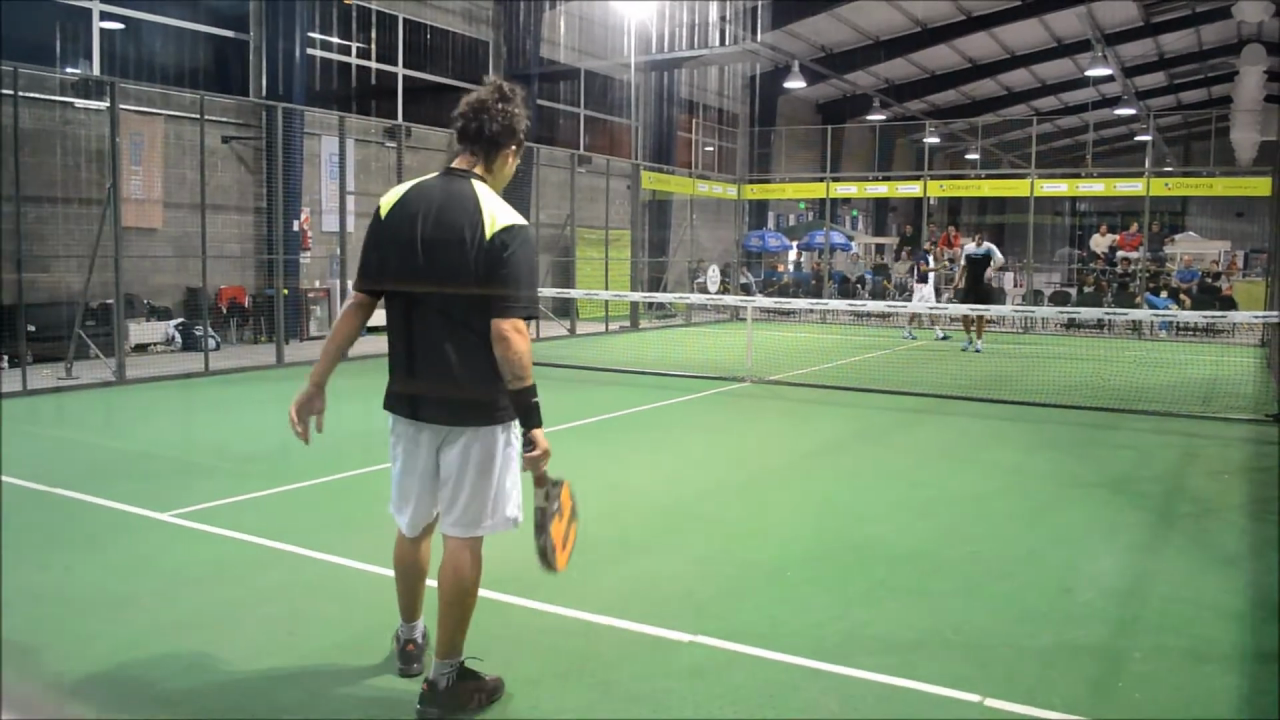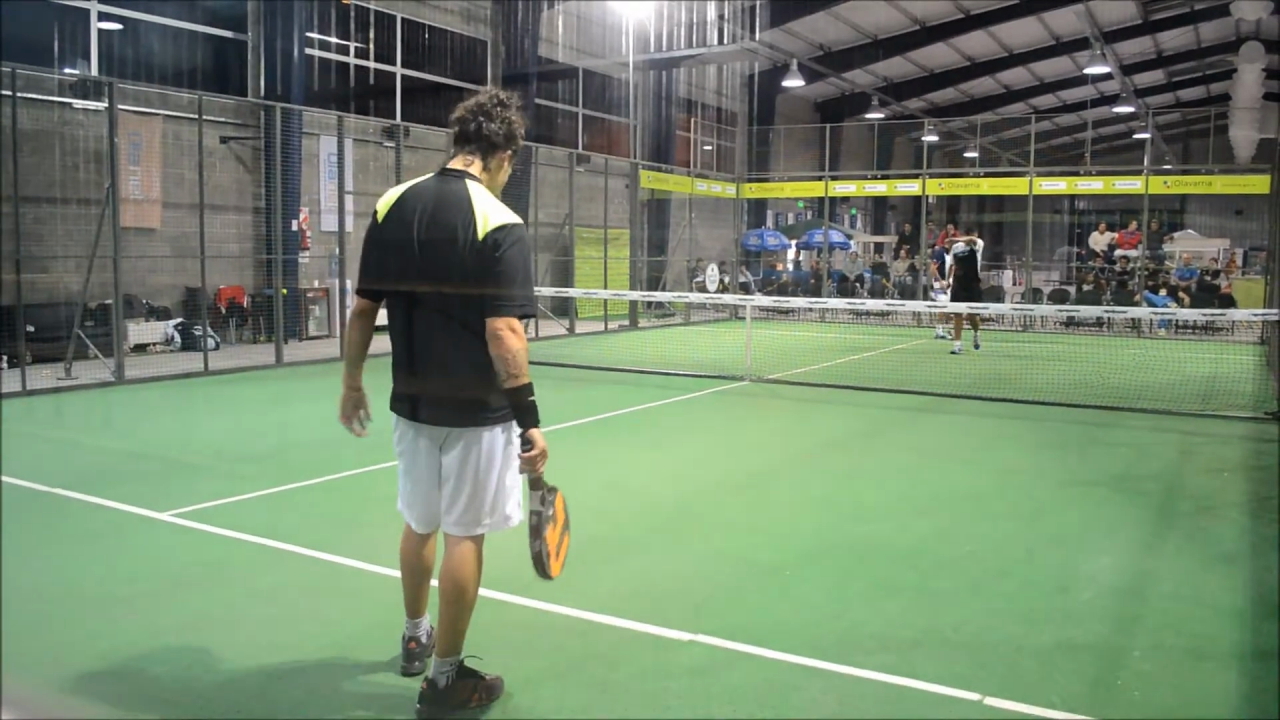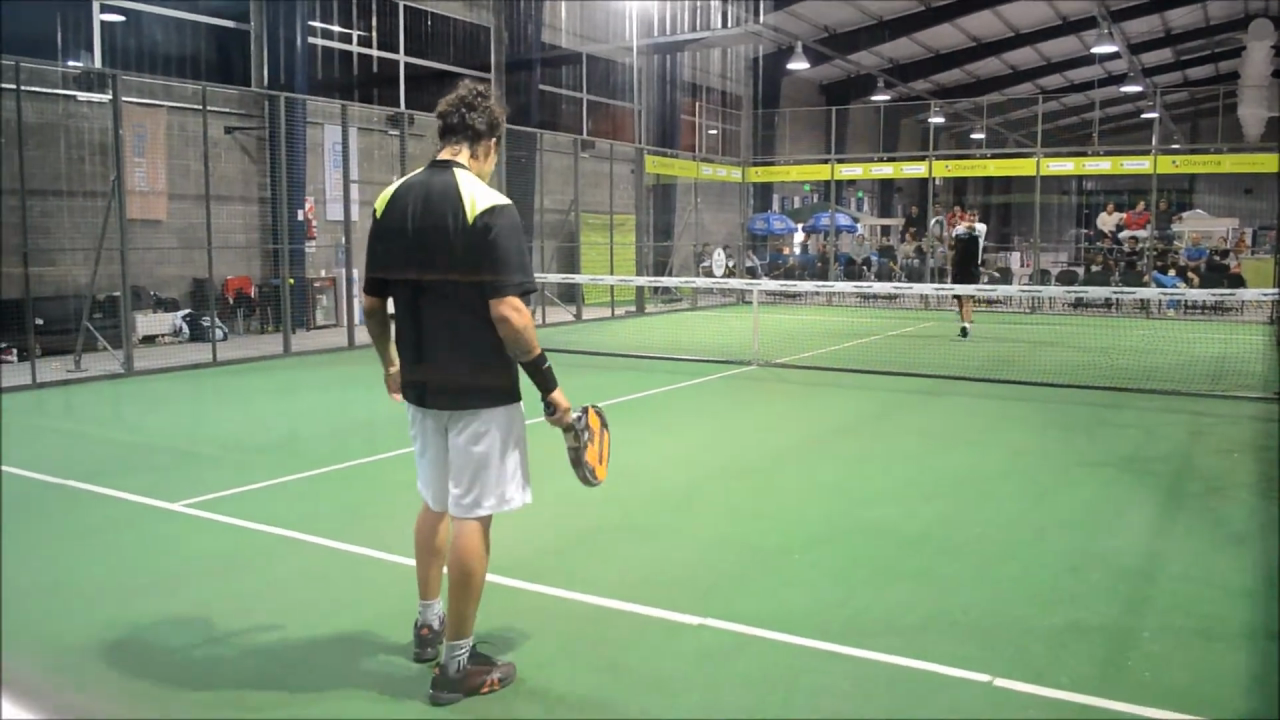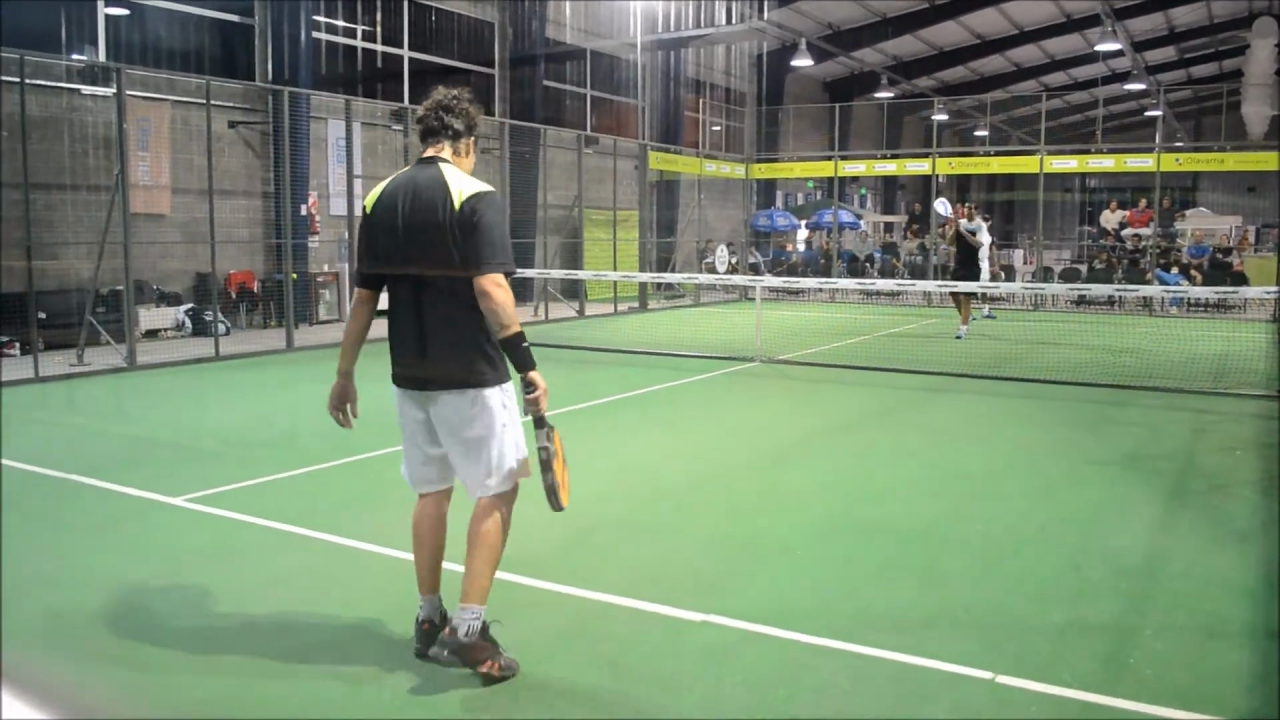
dt=0.4s
person 1, frame 1
left shoulder: (393, 205)
right shoulder: (506, 226)
left elbow: (358, 305)
right elbow: (507, 334)
left wrist: (314, 386)
right wrist: (531, 421)
left hip: (409, 401)
right hip: (475, 409)
left knee: (414, 525)
right knee: (463, 536)
left ankle: (410, 639)
person 1, frame 2
left shoulder: (392, 205)
right shoulder: (499, 223)
left elbow: (362, 308)
right elbow: (502, 333)
left wrist: (351, 384)
right wrist: (531, 421)
left hip: (412, 401)
right hip: (476, 409)
left knee: (419, 522)
right knee: (463, 534)
left ankle: (415, 638)
person 1, frame 3
left shoulder: (390, 200)
right shoulder: (490, 208)
left elbow: (371, 303)
right elbow: (506, 312)
left wrist: (390, 362)
right wrist: (549, 386)
left hip: (423, 386)
right hip: (481, 391)
left knee: (435, 503)
right knee: (470, 516)
left ankle: (427, 624)
right ankle: (457, 662)
person 1, frame 4
left shoulder: (379, 199)
right shoulder: (475, 197)
left elbow: (363, 298)
right elbow: (491, 289)
left wrist: (344, 374)
right wrist: (526, 365)
left hip: (412, 375)
right hip: (470, 375)
left knee: (431, 491)
right knee: (498, 489)
left ankle: (430, 618)
right ankle: (467, 630)
